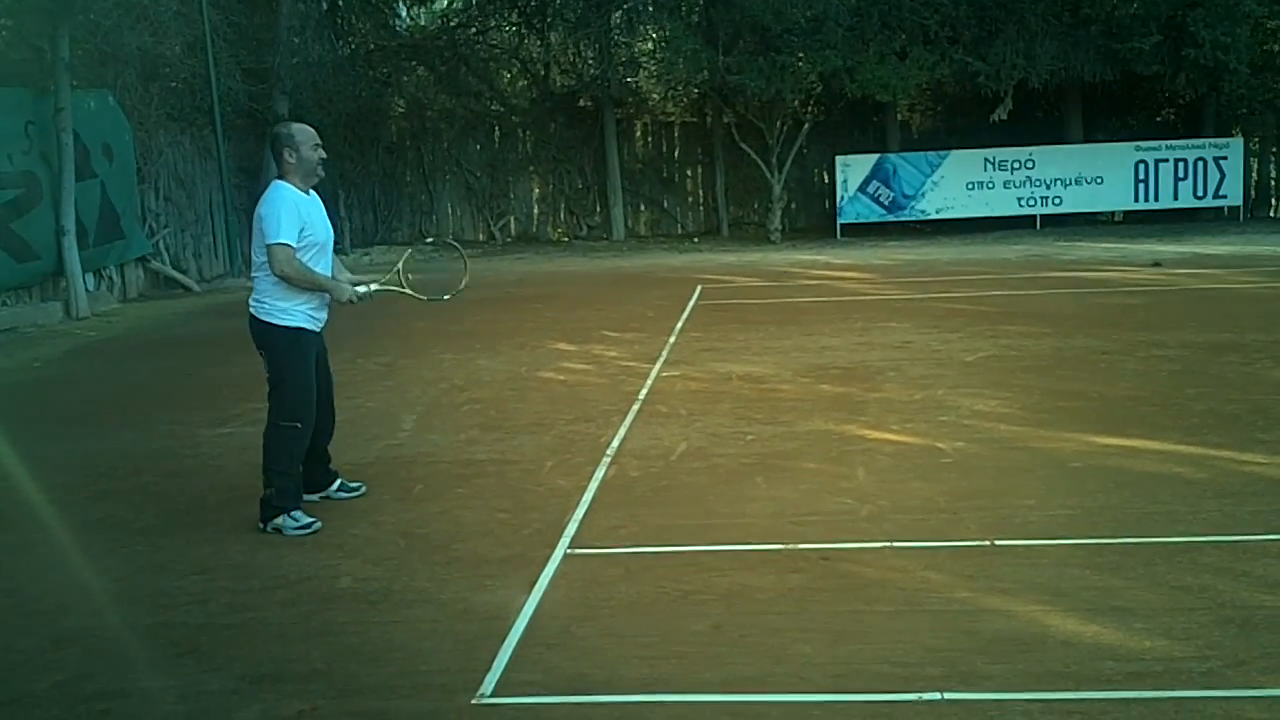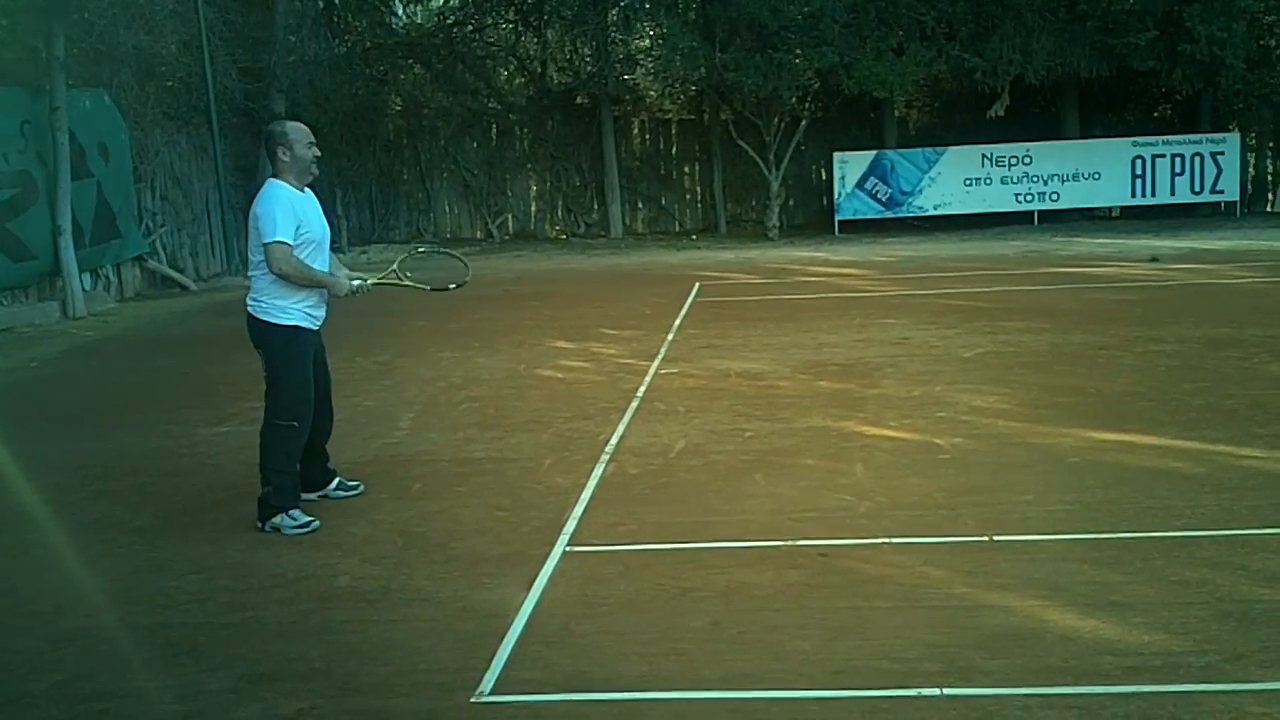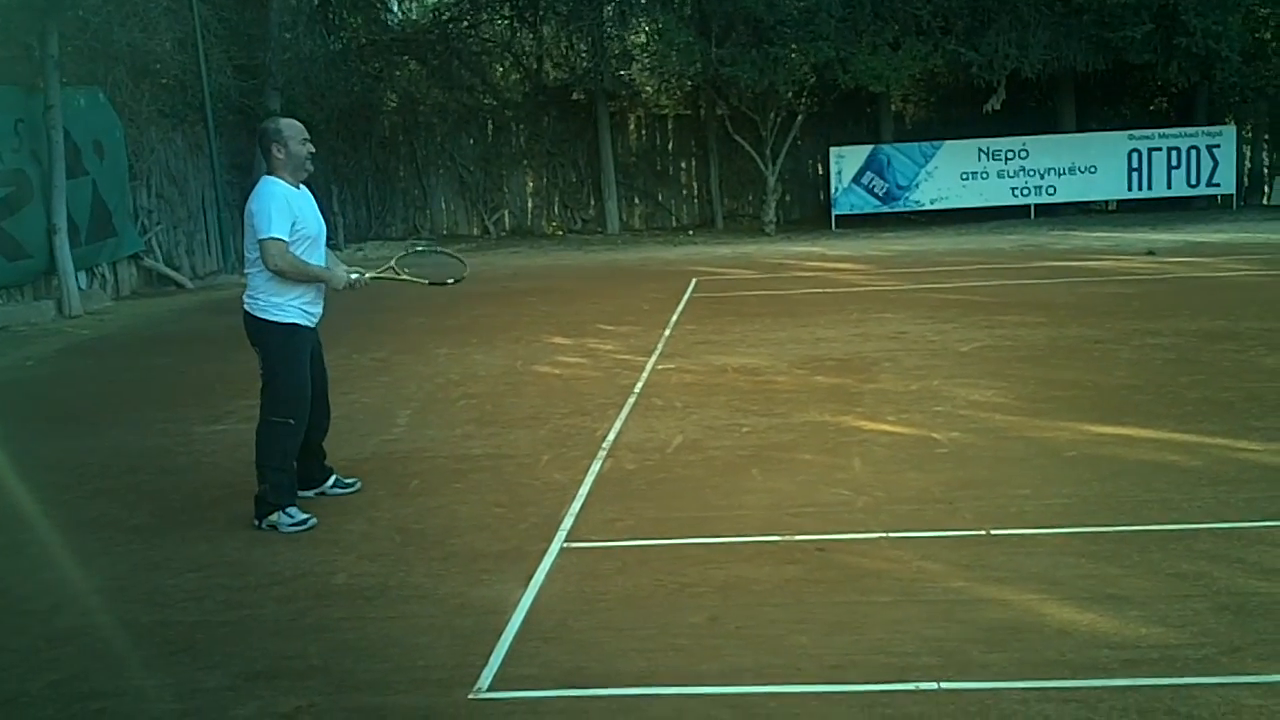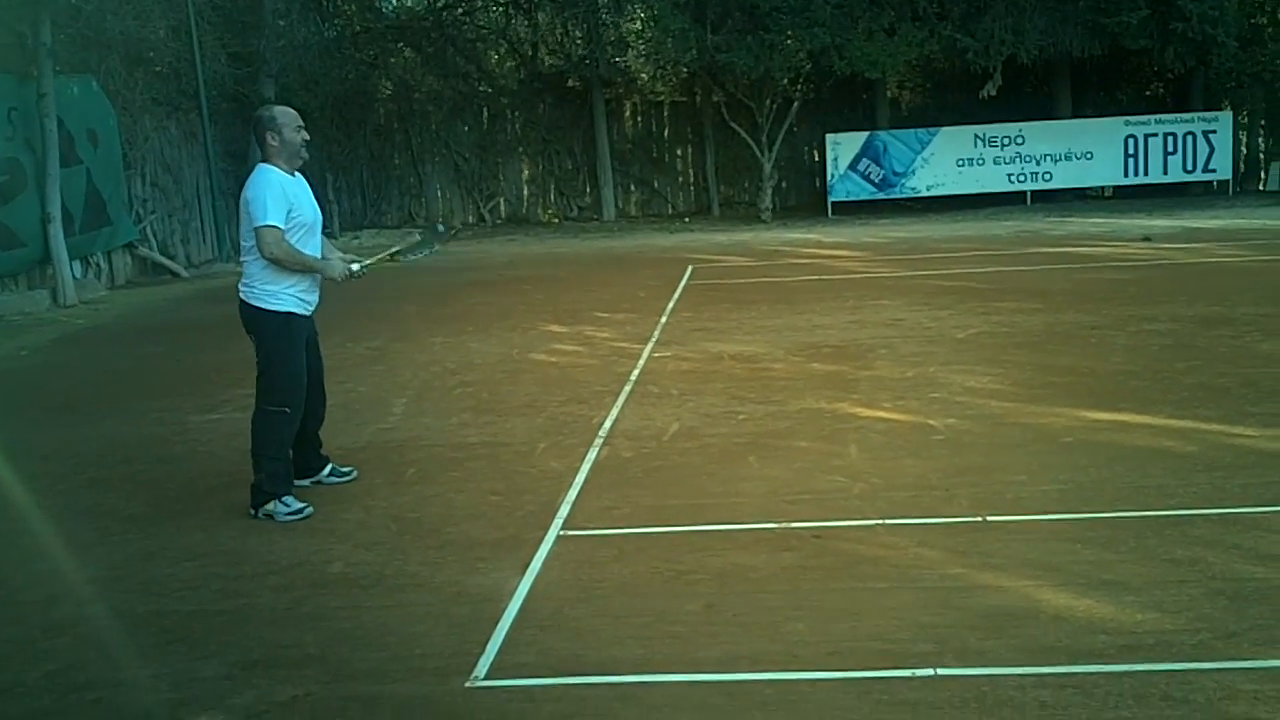
dt=0.1s
person 1, frame 1
left shoulder: (310, 198)
right shoulder: (281, 201)
right elbow: (283, 265)
left wrist: (346, 277)
right wrist: (332, 287)
left hip: (305, 325)
right hip: (282, 326)
left knee: (320, 408)
right knee: (291, 415)
left ankle: (318, 480)
right ankle: (278, 509)
person 1, frame 2
left shoulder: (305, 196)
right shoulder: (276, 199)
right elbow: (281, 263)
left wrist: (343, 273)
right wrist: (330, 282)
left hip: (304, 323)
right hip: (279, 324)
left knee: (318, 407)
right knee: (289, 414)
left ankle: (315, 479)
right ankle: (276, 508)
person 1, frame 3
left shoulder: (301, 193)
right shoulder: (272, 195)
right elbow: (277, 260)
left wrist: (341, 267)
right wrist: (327, 276)
left hip: (300, 320)
right hip: (276, 322)
left knee: (315, 404)
right knee: (285, 411)
left ankle: (313, 476)
right ankle: (273, 505)
person 1, frame 4
left shoulder: (296, 180)
right shoulder: (267, 183)
right elbow: (272, 248)
left wrist: (337, 257)
right wrist: (323, 266)
left hip: (296, 309)
right hip: (272, 310)
left knee: (311, 393)
right knee: (280, 400)
left ankle: (309, 465)
right ankle: (269, 494)
